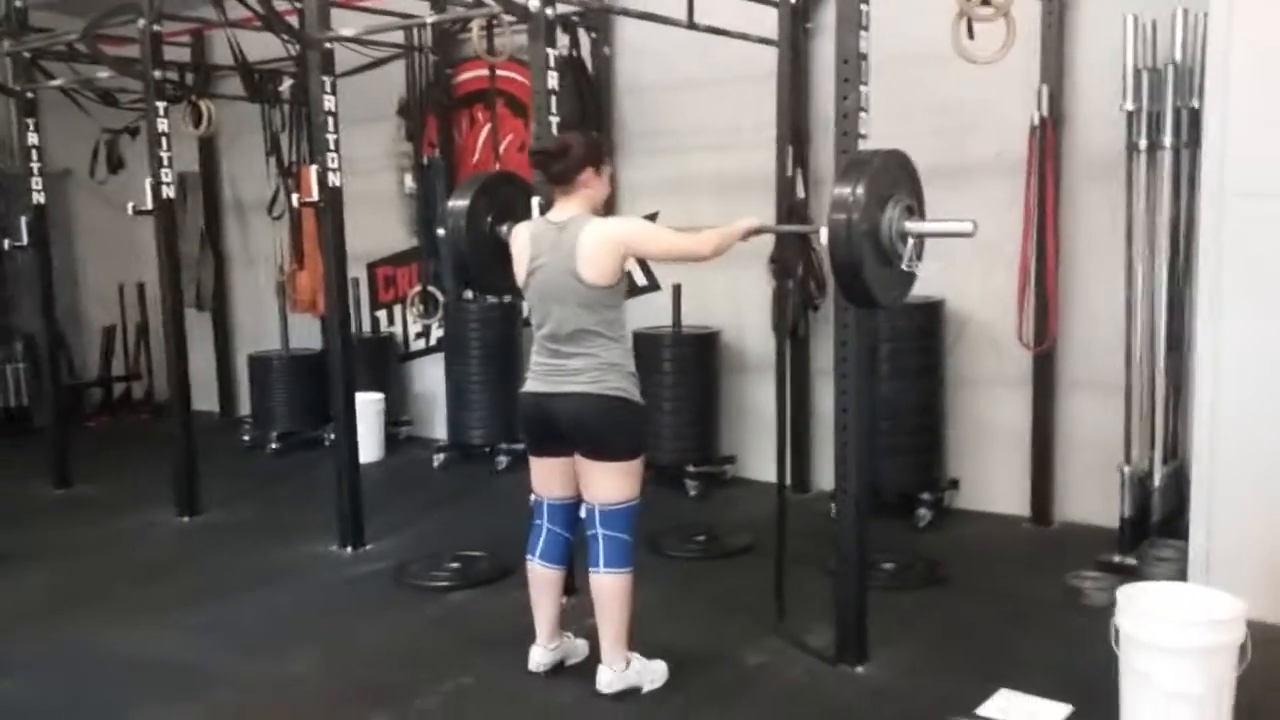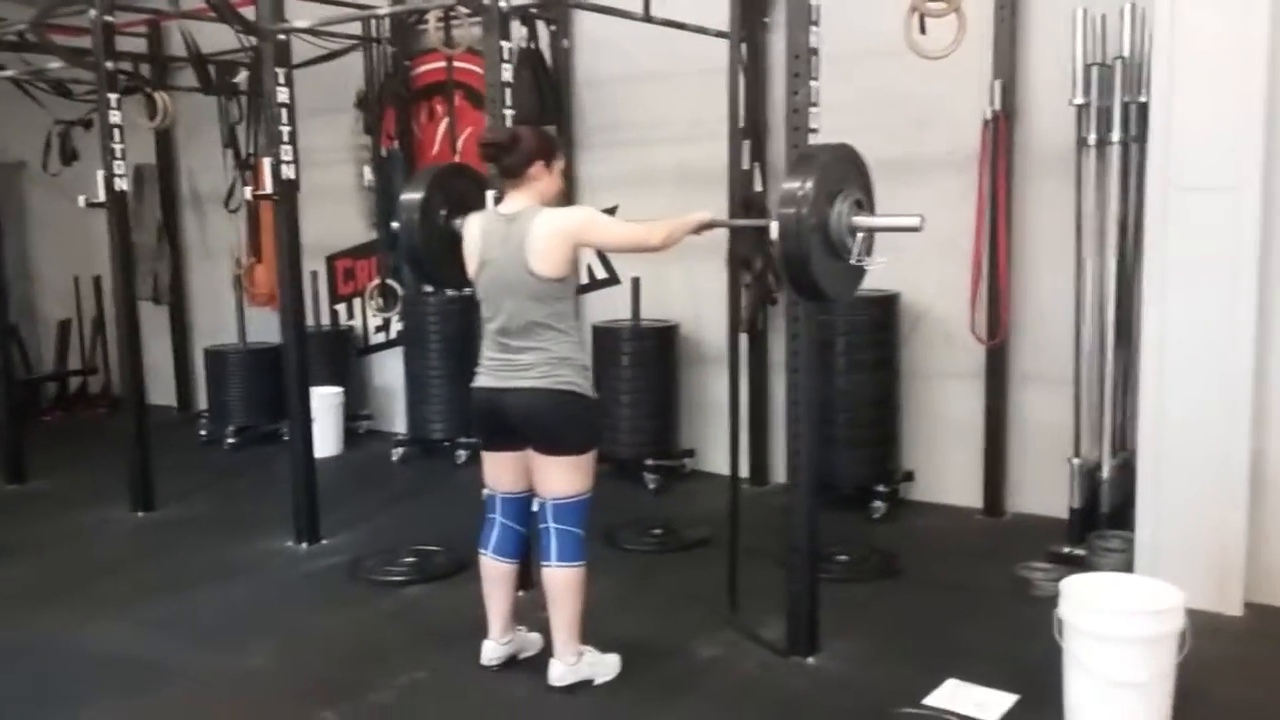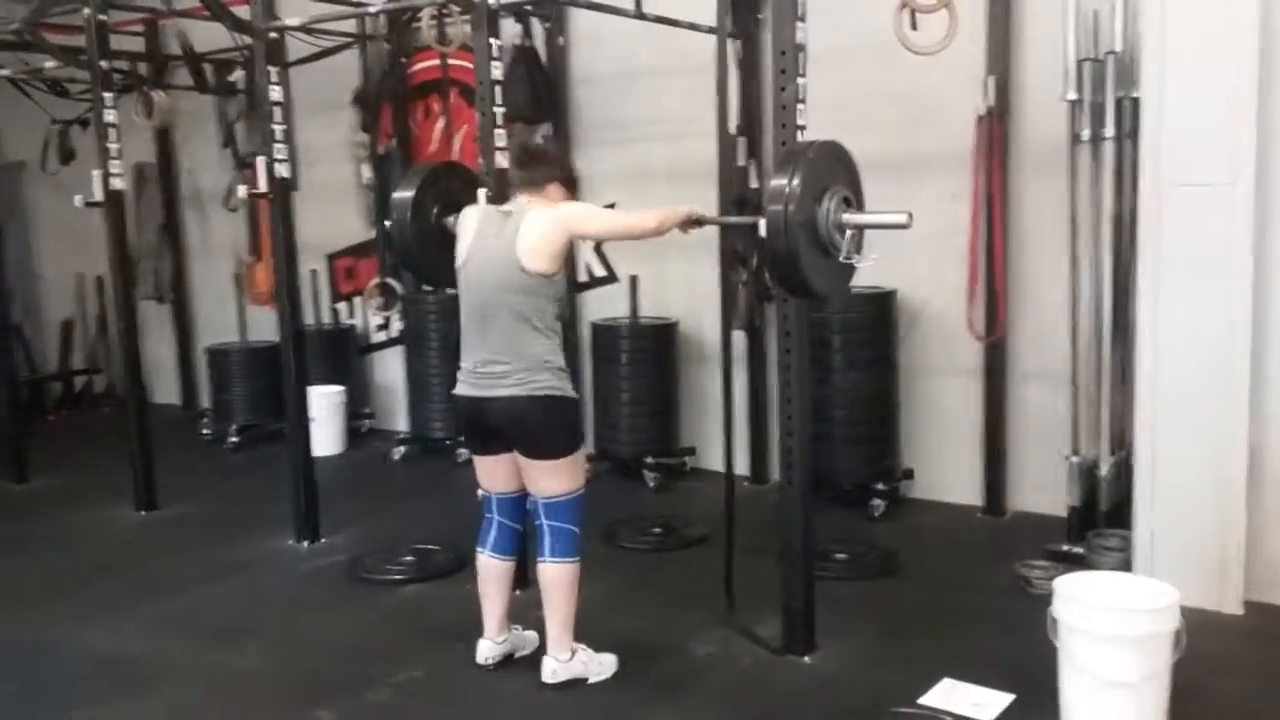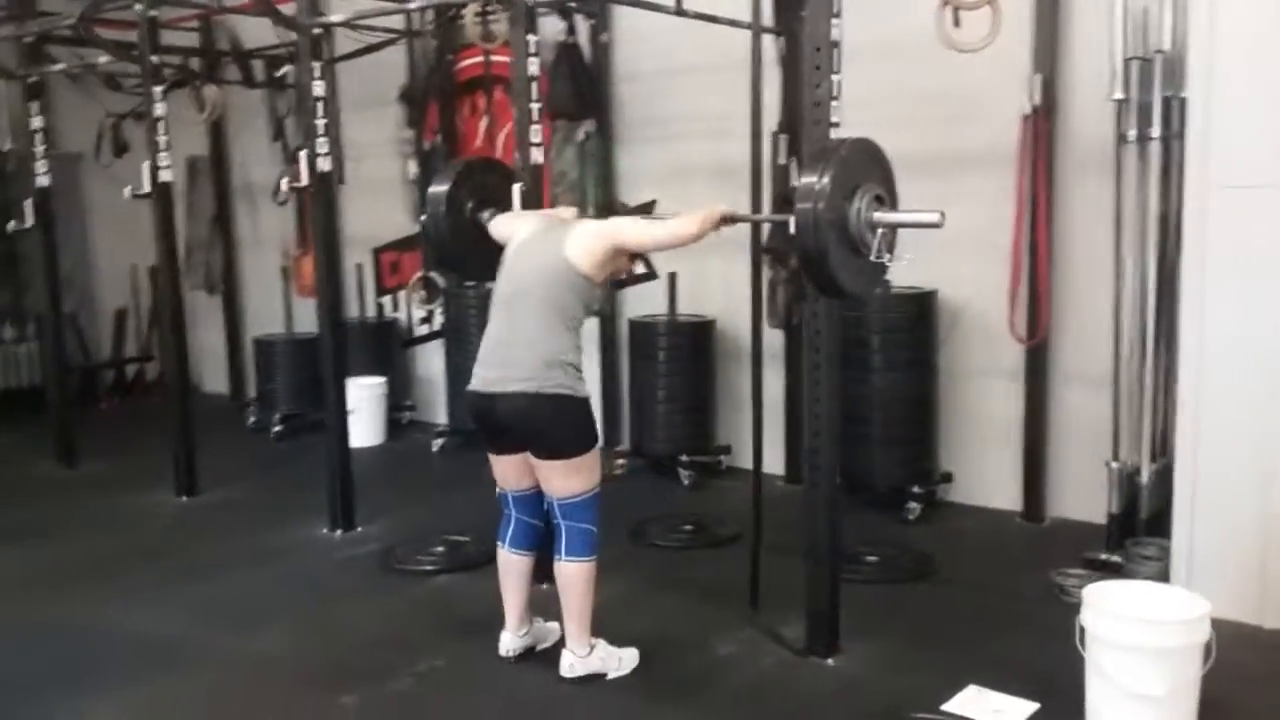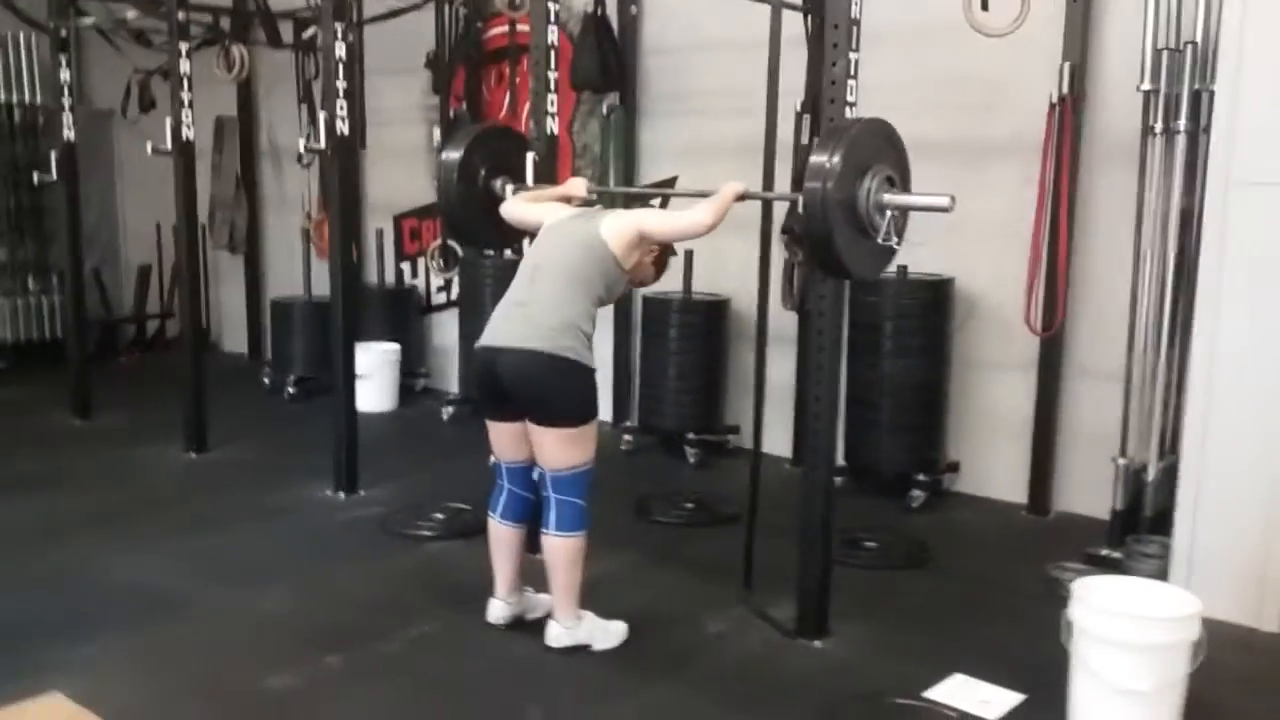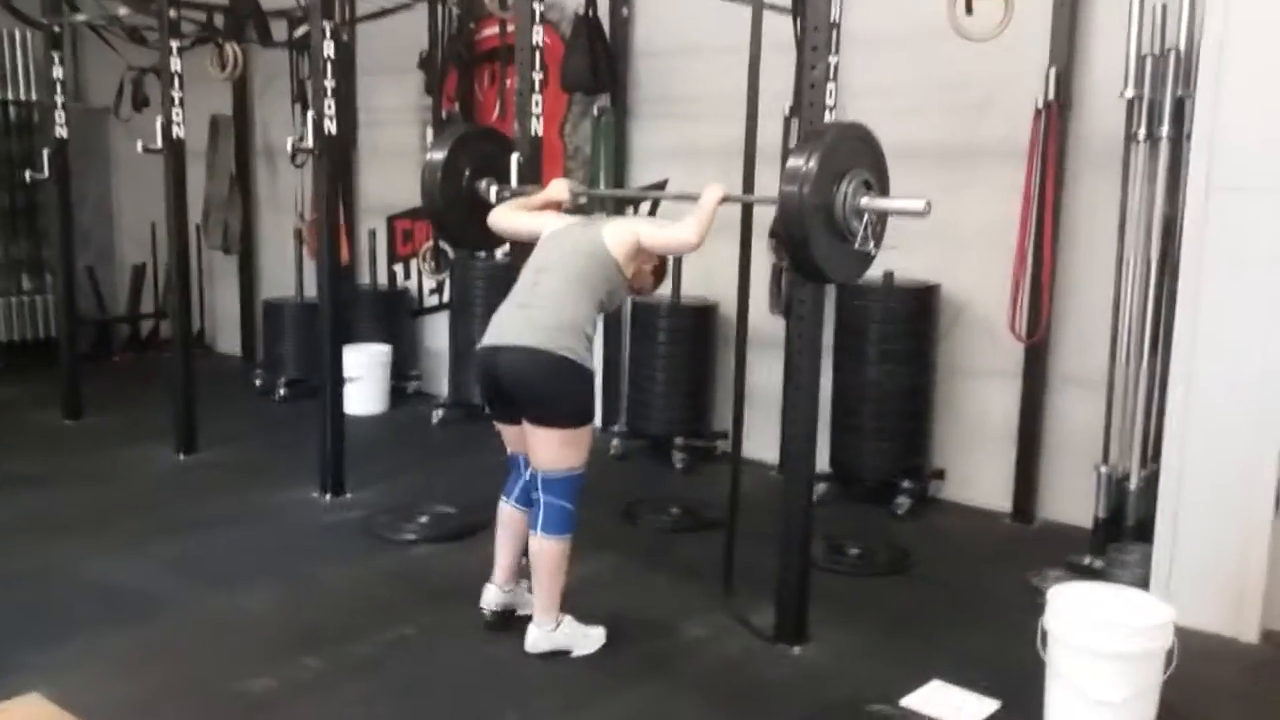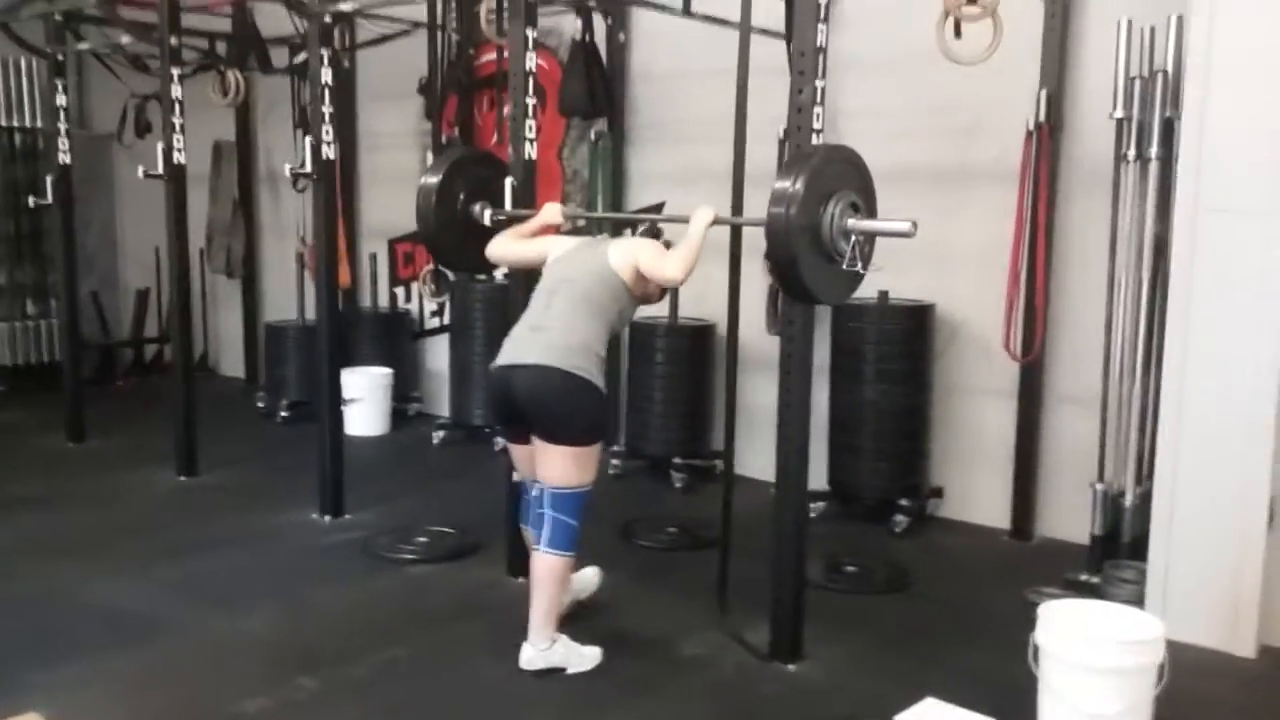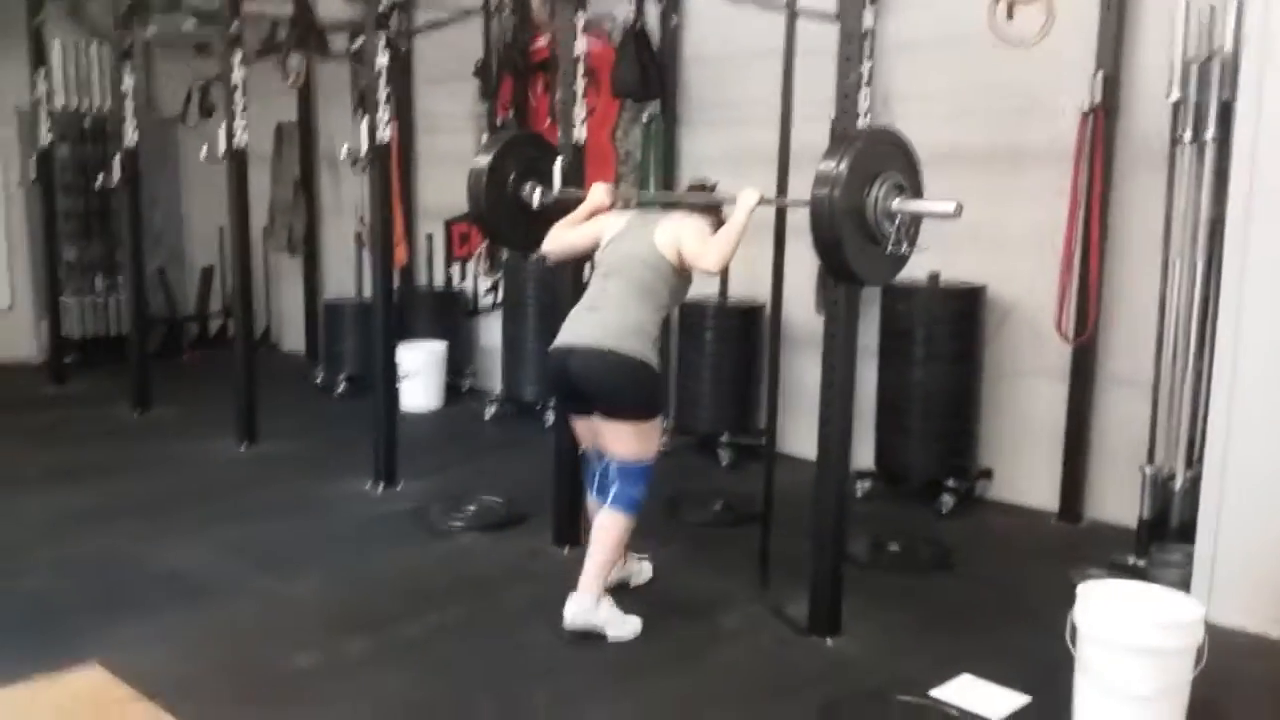
dt=0.2s
person 1, frame 1
left shoulder: (522, 237)
right shoulder: (611, 234)
right elbow: (701, 247)
right wrist: (743, 226)
left hip: (541, 400)
right hip: (603, 404)
left knee: (550, 522)
right knee: (610, 532)
left ankle: (546, 645)
right ankle: (616, 666)
person 1, frame 2
left shoulder: (474, 228)
right shoulder: (561, 224)
right elbow: (653, 238)
right wrist: (694, 221)
left hip: (492, 394)
right hip: (554, 397)
left knee: (503, 516)
right knee: (563, 525)
left ankle: (499, 638)
right ankle: (568, 659)
person 1, frame 3
left shoulder: (471, 222)
right shoulder: (556, 220)
right elbow: (642, 223)
right wrist: (682, 215)
left hip: (475, 398)
right hip: (535, 400)
left knee: (500, 517)
right knee: (559, 525)
left ankle: (495, 638)
right ankle: (563, 657)
person 1, frame 4
left shoulder: (531, 230)
right shoulder: (604, 235)
left elbow: (497, 222)
right elbow: (681, 229)
right wrist: (715, 215)
left hip: (485, 392)
right hip: (546, 395)
left knee: (518, 512)
right knee: (576, 521)
left ankle: (516, 631)
right ankle: (582, 652)
person 1, frame 5
left shoulder: (564, 216)
right shoulder: (634, 225)
left elbow: (510, 207)
right elbow: (701, 220)
left wrist: (565, 191)
right wrist: (728, 194)
left hip: (492, 352)
right hip: (551, 360)
left knee: (513, 484)
right knee: (565, 493)
left ankle: (506, 598)
right ankle: (567, 621)
person 1, frame 6
left shoulder: (563, 223)
right shoulder: (635, 233)
left elbow: (497, 218)
right elbow: (687, 238)
left wrist: (547, 196)
right wrist: (709, 201)
left hip: (494, 350)
right hip: (550, 360)
left knee: (525, 474)
right knee: (556, 493)
left ankle: (500, 588)
right ankle: (547, 625)
person 1, frame 7
left shoulder: (566, 244)
right shoulder: (641, 250)
left elbow: (495, 250)
right elbow: (675, 271)
left wrist: (541, 221)
right wrist: (699, 226)
left hip: (507, 371)
right hip: (564, 380)
left knee: (538, 494)
right knee: (561, 510)
left ankle: (558, 584)
right ankle: (542, 643)
person 1, frame 8
left shoulder: (620, 217)
right shoulder: (690, 227)
left elbow: (551, 247)
right elbow: (711, 260)
left wrist: (590, 204)
right wrist: (742, 211)
left hip: (567, 350)
right hip: (619, 358)
left knee: (602, 466)
right knee: (629, 481)
left ankle: (612, 563)
right ankle: (587, 598)
